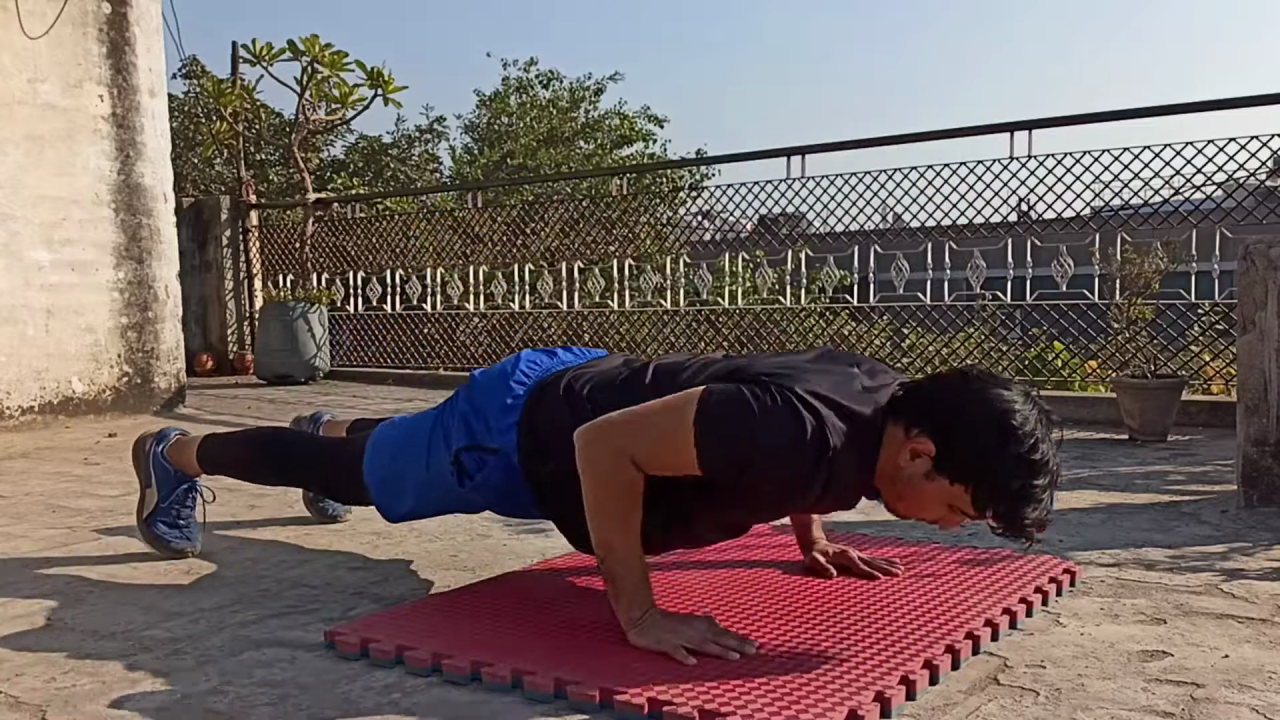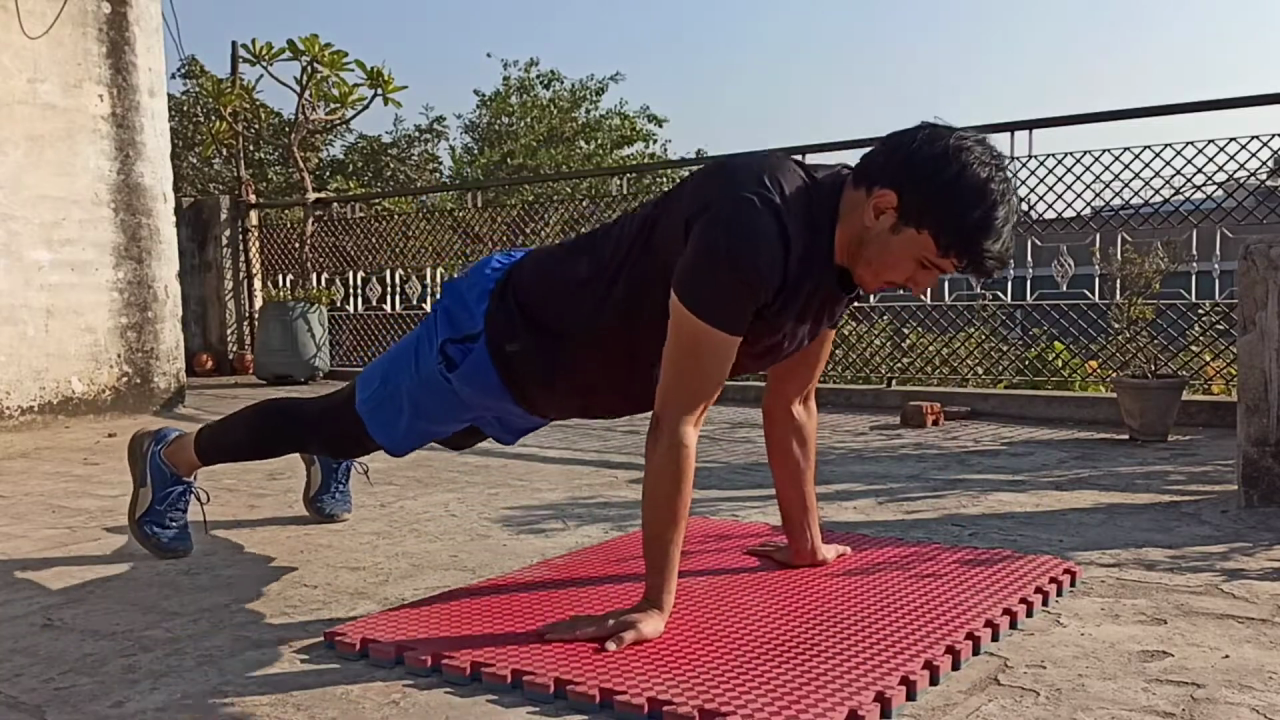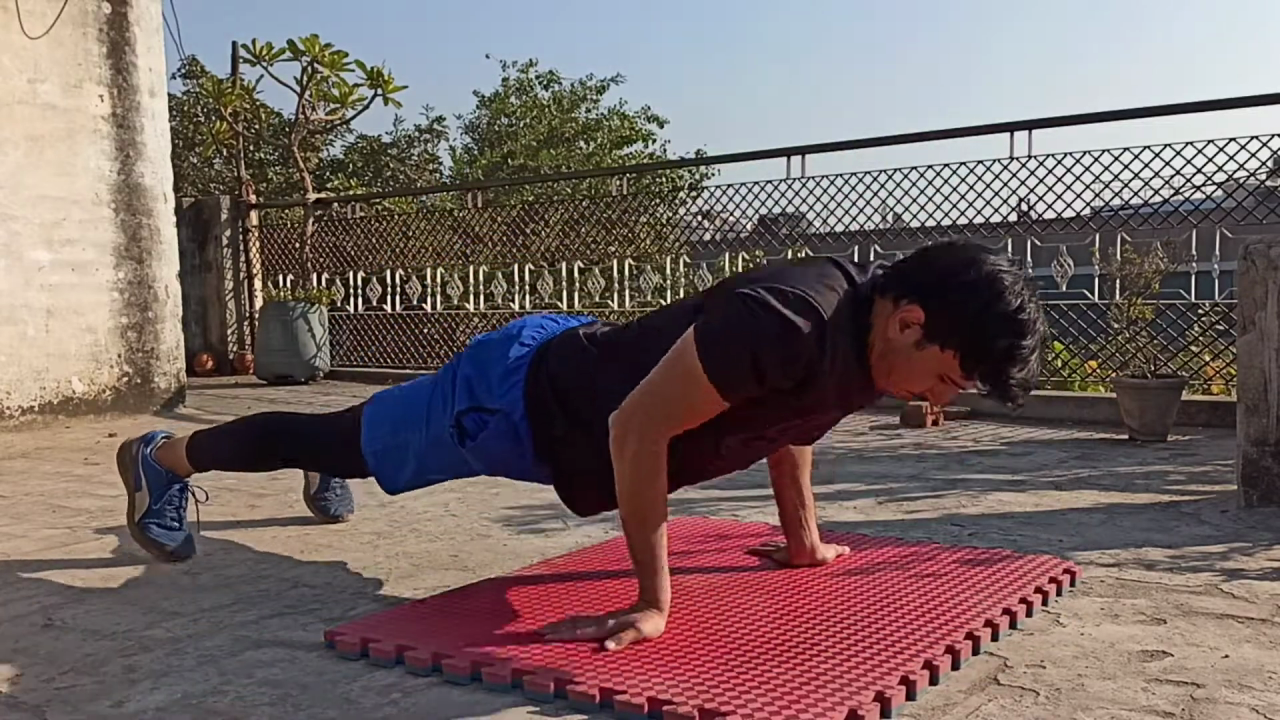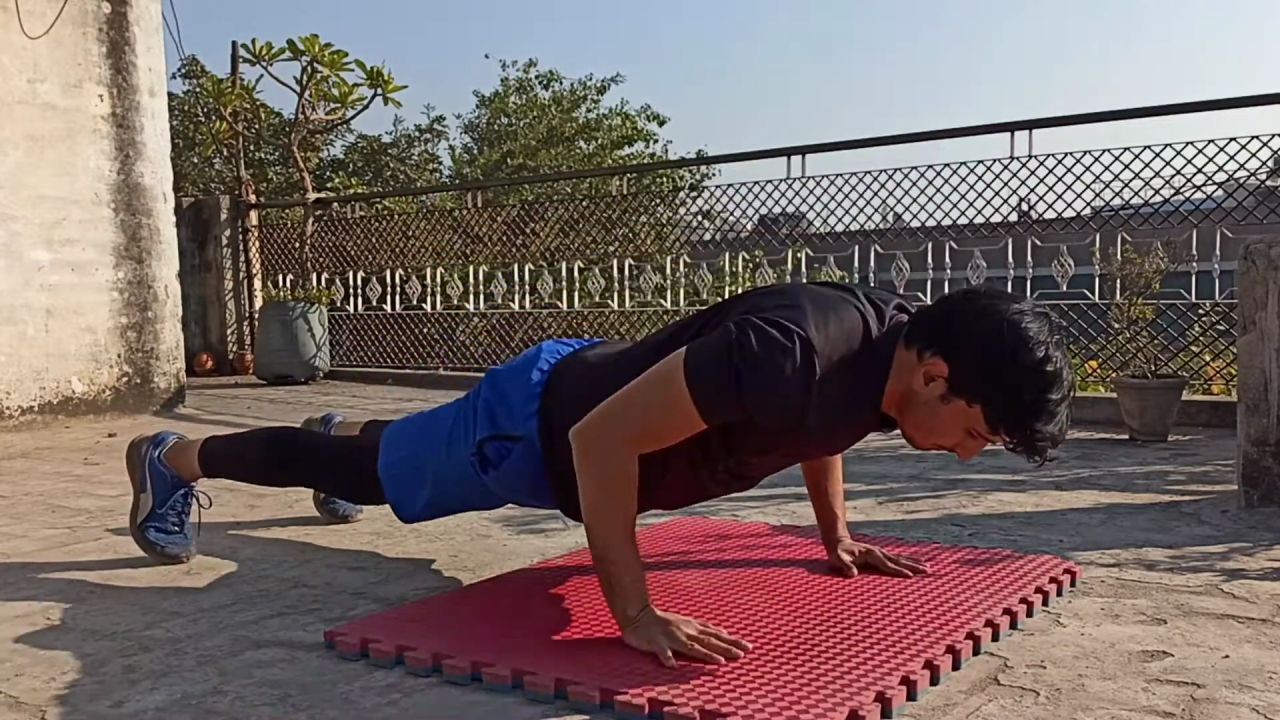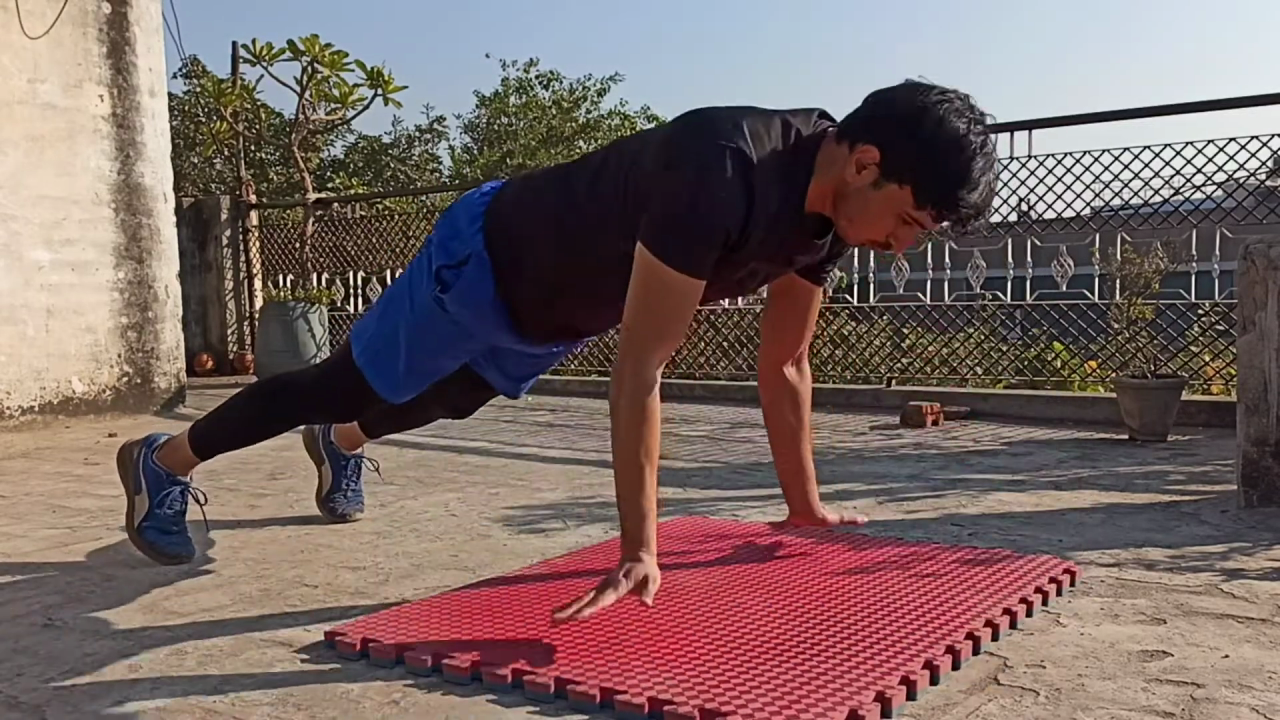
dt=1s
person 1, frame 1
left shoulder: (883, 400)
right shoulder: (793, 422)
right elbow: (602, 445)
left wrist: (813, 538)
right wrist: (639, 612)
left hip: (580, 387)
right hip: (525, 431)
right knee: (352, 479)
left ankle: (330, 429)
right ankle: (176, 457)
person 1, frame 2
left shoulder: (839, 253)
right shoulder: (752, 226)
left elbow: (790, 400)
right elbow: (675, 423)
left wrist: (803, 535)
right wrist: (655, 601)
left hip: (556, 348)
right hip: (498, 329)
left knee: (420, 432)
right knee: (352, 422)
left ankle: (326, 466)
right ankle: (172, 454)
person 1, frame 3
left shoulder: (864, 339)
right shoulder: (785, 320)
left elbow: (785, 426)
right elbow: (634, 431)
left wrist: (799, 537)
right wrist: (650, 598)
left hip: (568, 381)
right hip: (519, 390)
right knee: (349, 443)
left ankle: (331, 464)
right ankle: (163, 461)
person 1, frame 4
left shoulder: (884, 345)
right shoulder: (798, 357)
right elbow: (600, 437)
left wrist: (835, 533)
right wrist: (634, 610)
left hip: (590, 391)
right hip: (538, 423)
left knee: (404, 442)
right knee: (357, 471)
left ankle: (338, 423)
right ankle: (174, 456)
person 1, frame 5
left shoulder: (825, 209)
right shoulder: (723, 174)
left elbow: (783, 366)
right elbow: (637, 371)
left wrist: (807, 510)
right wrist: (637, 557)
left hip: (558, 305)
right hip: (485, 258)
left knee: (440, 402)
right knee: (352, 379)
left ankle: (337, 446)
right ankle: (166, 459)
